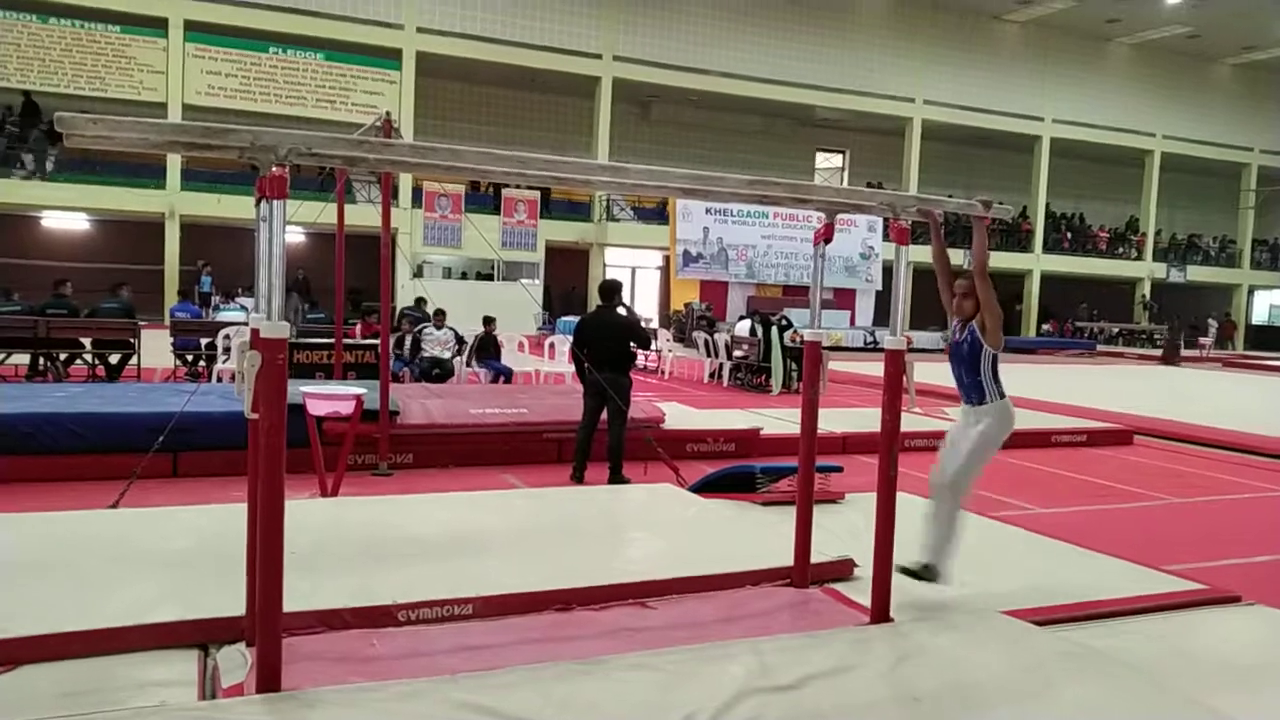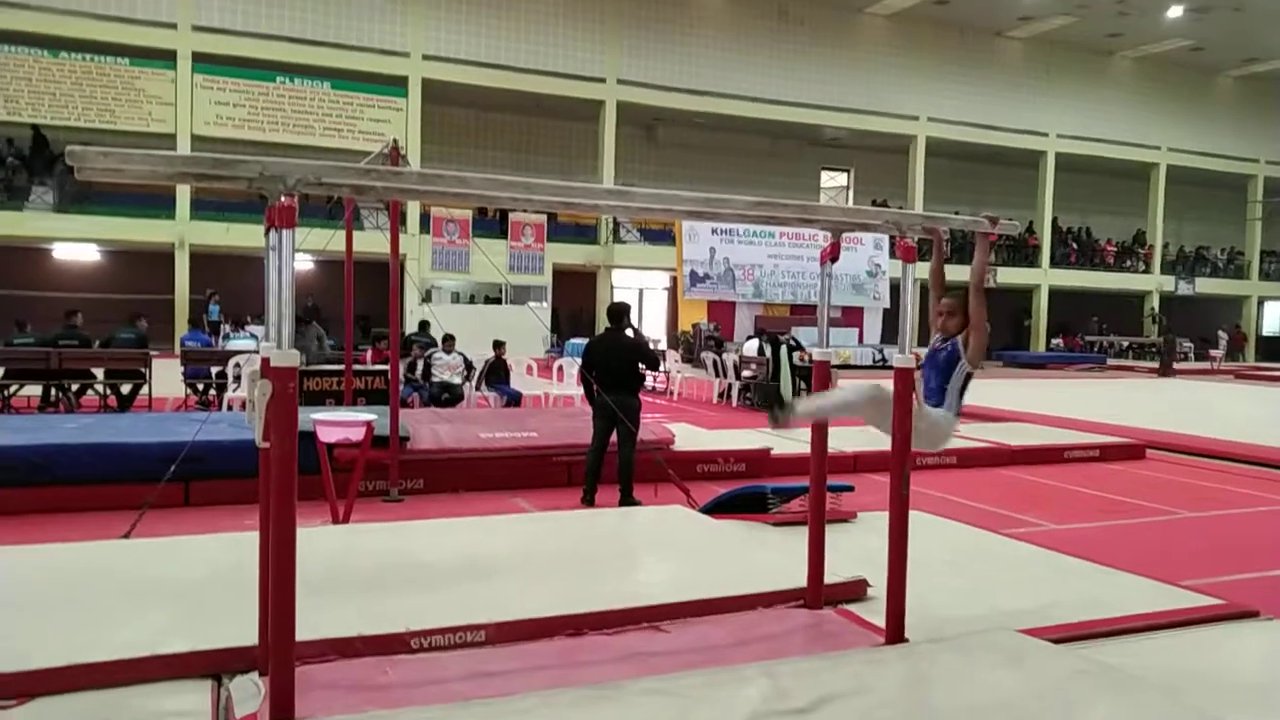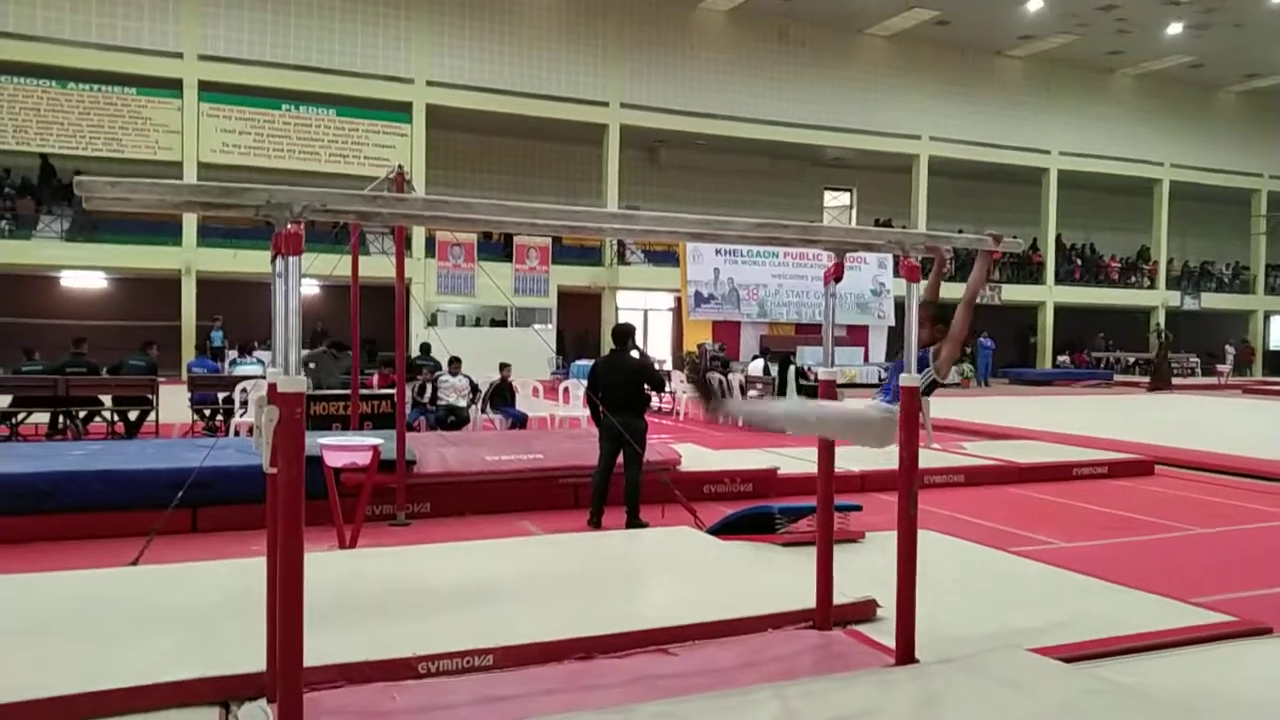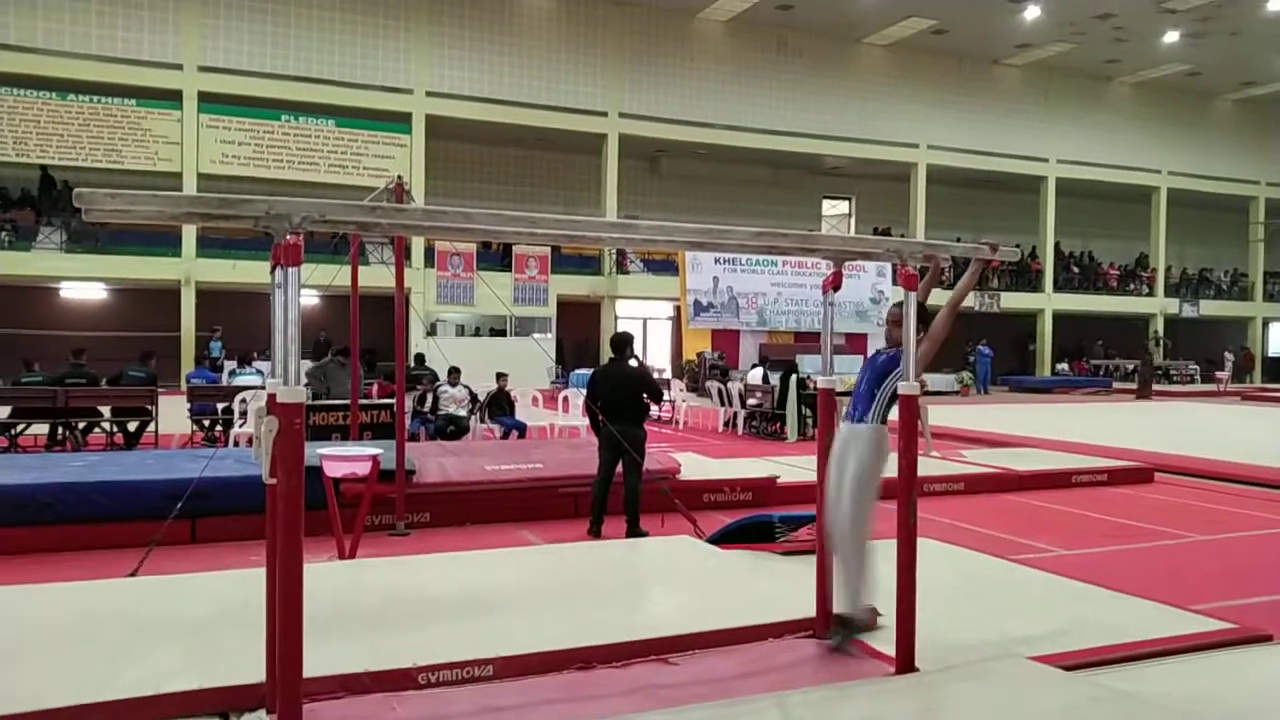
dt=0.3s
person 1, frame 1
left shoulder: (986, 322)
right shoulder: (956, 321)
left elbow: (981, 272)
right elbow: (941, 272)
left wrist: (980, 225)
right wrist: (935, 229)
left hip: (992, 413)
right hip: (969, 413)
left knee: (951, 479)
right knee: (941, 477)
left ankle: (934, 563)
right ankle: (933, 558)
person 1, frame 2
left shoulder: (972, 344)
right shoulder: (939, 340)
left elbow: (976, 288)
right elbow: (936, 286)
left wrist: (983, 243)
right wrist: (938, 248)
left hip: (935, 425)
right hip: (918, 418)
left knee: (869, 393)
left ankle: (791, 412)
person 1, frame 3
left shoulder: (942, 355)
right shoulder: (916, 348)
left elbow: (967, 300)
right elbow: (928, 299)
left wrist: (985, 258)
right wrist: (938, 263)
left hip: (886, 420)
right hip: (870, 412)
left knee: (812, 419)
right knee: (801, 414)
left ankle: (723, 407)
person 1, frame 4
left shoulder: (914, 354)
right shoulder: (884, 353)
left elbow: (950, 307)
right elbow: (914, 300)
left wrist: (975, 267)
right wrist: (930, 272)
left hip: (867, 440)
right hip: (846, 435)
left knee: (852, 529)
right knee: (837, 522)
left ankle: (856, 613)
right ankle: (852, 610)
person 2, frame 1
left shoulder: (586, 320)
right shoulder: (625, 322)
left elbow: (576, 352)
right elbow: (646, 343)
left wrist: (584, 378)
right wrist: (635, 320)
left hip: (594, 377)
right hip: (618, 379)
left knee: (587, 423)
right knee: (616, 426)
left ankle: (578, 471)
right ankle: (615, 474)
person 2, frame 2
left shoulder: (594, 343)
right shoulder: (633, 343)
left elbow: (585, 374)
right elbow: (655, 364)
left wrist: (592, 400)
right wrist: (643, 341)
left hip: (603, 400)
right hip: (627, 401)
left knee: (597, 446)
right knee: (626, 448)
left ankle: (588, 494)
right ankle: (626, 496)
person 2, frame 3
left shoulder: (600, 365)
right shoulder: (639, 365)
left elbow: (591, 396)
right elbow: (660, 386)
left wrist: (599, 421)
right wrist: (647, 361)
left hip: (609, 421)
right hip: (633, 422)
left knee: (603, 468)
right knee: (632, 470)
left ankle: (595, 516)
right ankle: (632, 518)
person 2, frame 4
left shoulder: (599, 373)
right shoulder: (637, 373)
left elbow: (590, 405)
right elbow: (658, 397)
left wrist: (598, 430)
left hip: (608, 431)
right hip: (632, 431)
left knee: (602, 477)
right knee: (632, 479)
left ankle: (595, 525)
right ankle: (632, 527)
